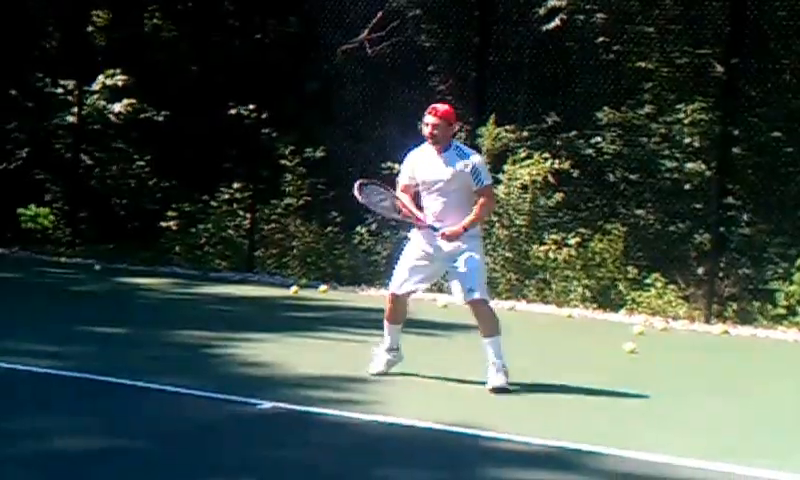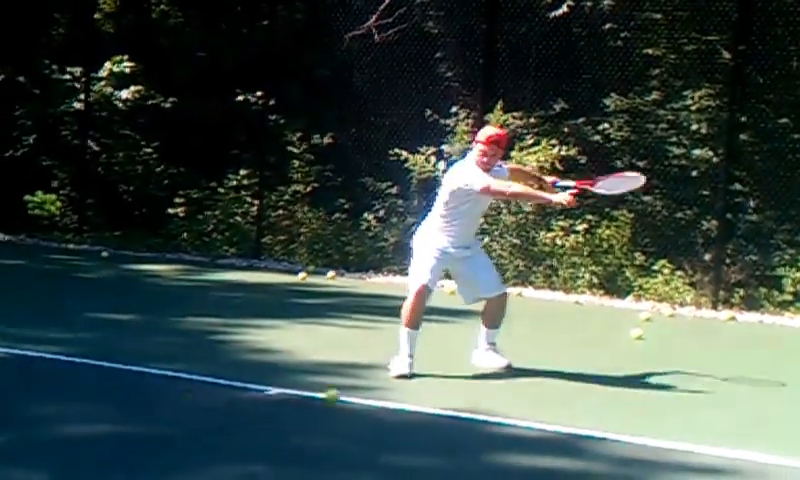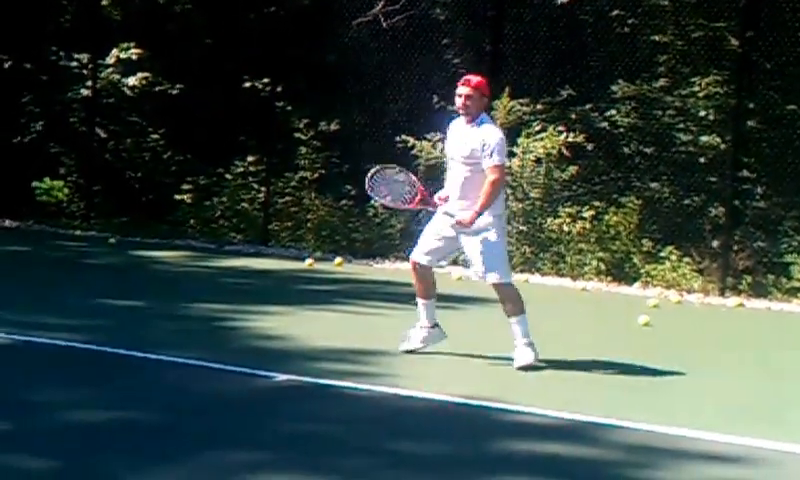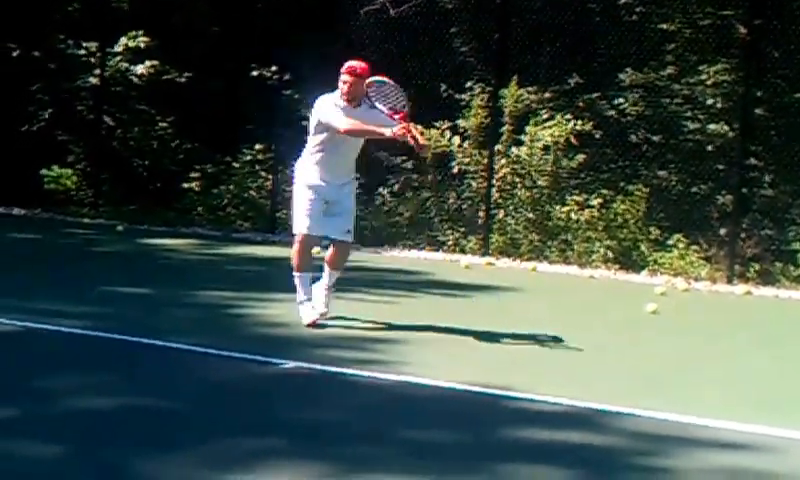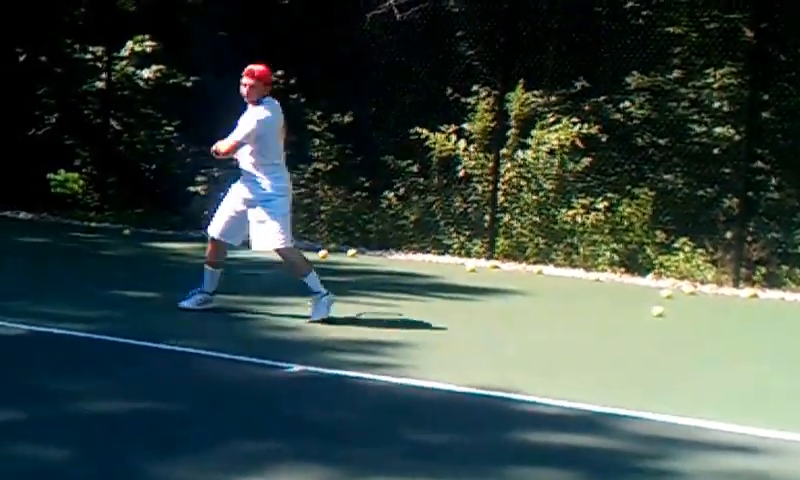
dt=1s
person 1, frame 1
left shoulder: (470, 160)
right shoulder: (415, 156)
left elbow: (487, 199)
right elbow: (403, 191)
left wrist: (462, 228)
right wrist: (416, 212)
left hip: (463, 241)
right hip: (426, 238)
left knee: (477, 300)
right knee: (396, 293)
left ankle: (497, 366)
right ankle: (390, 350)
person 1, frame 2
left shoulder: (492, 170)
right shoulder: (465, 173)
left elbow: (514, 171)
right elbow: (508, 191)
left wrist: (543, 179)
right wrist: (552, 198)
left hip: (466, 246)
right hip: (434, 242)
left knee: (498, 294)
right knee: (419, 290)
left ankle: (485, 349)
right ankle: (404, 355)
person 1, frame 3
left shoulder: (491, 134)
right shoulder: (454, 126)
left elbow: (496, 178)
left wrist: (475, 214)
right wrist: (445, 190)
left hip: (483, 218)
right hip: (450, 214)
left knee: (498, 280)
right knee: (419, 263)
left ankle: (524, 343)
right ankle: (429, 327)
person 1, frame 4
left shoulder: (371, 112)
right shoulder: (325, 104)
left elbow: (399, 130)
right elbow: (345, 126)
left wrist: (409, 134)
right wrist: (384, 132)
left hip: (343, 184)
right hip: (311, 180)
left knee: (342, 243)
right knee: (305, 235)
left ankle: (323, 290)
right ankle: (305, 299)
person 1, frame 5
left shoulder: (259, 115)
right shoulder: (271, 108)
left elbow: (225, 149)
left wrist: (218, 146)
left hip: (270, 191)
right hip: (246, 187)
left knee: (281, 247)
right knee: (216, 238)
left ankle: (321, 295)
right ankle: (206, 292)
